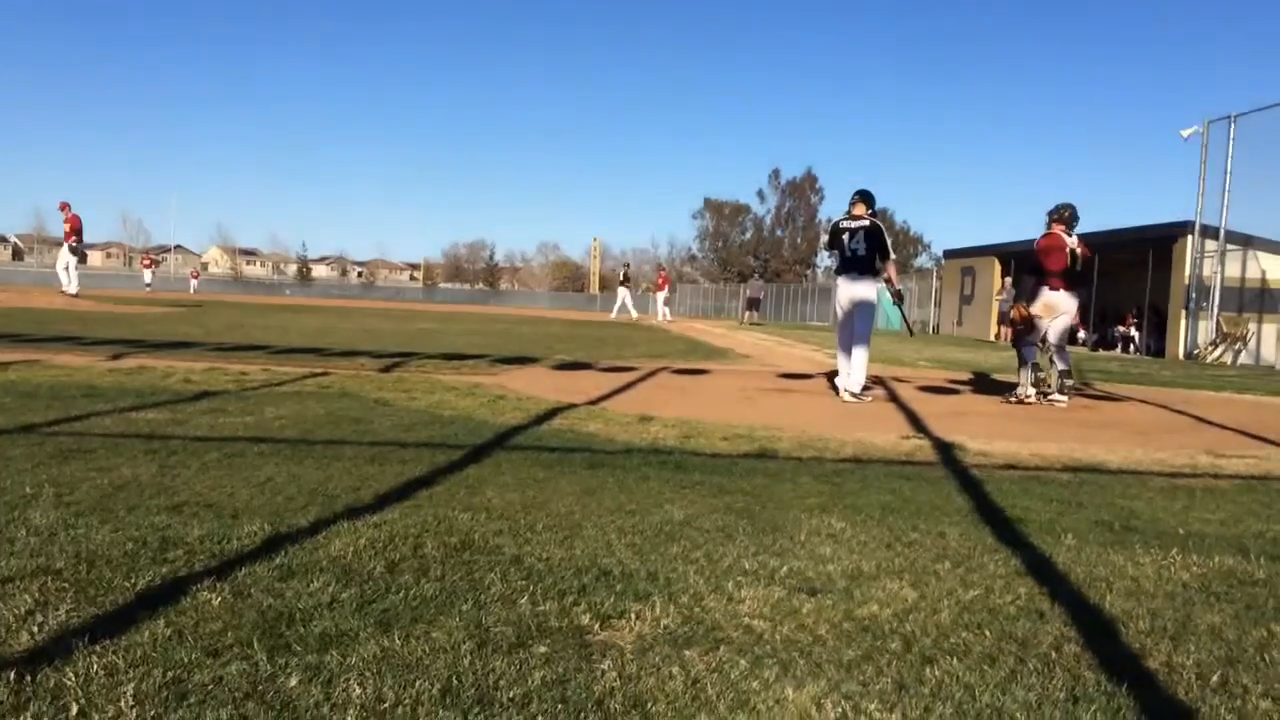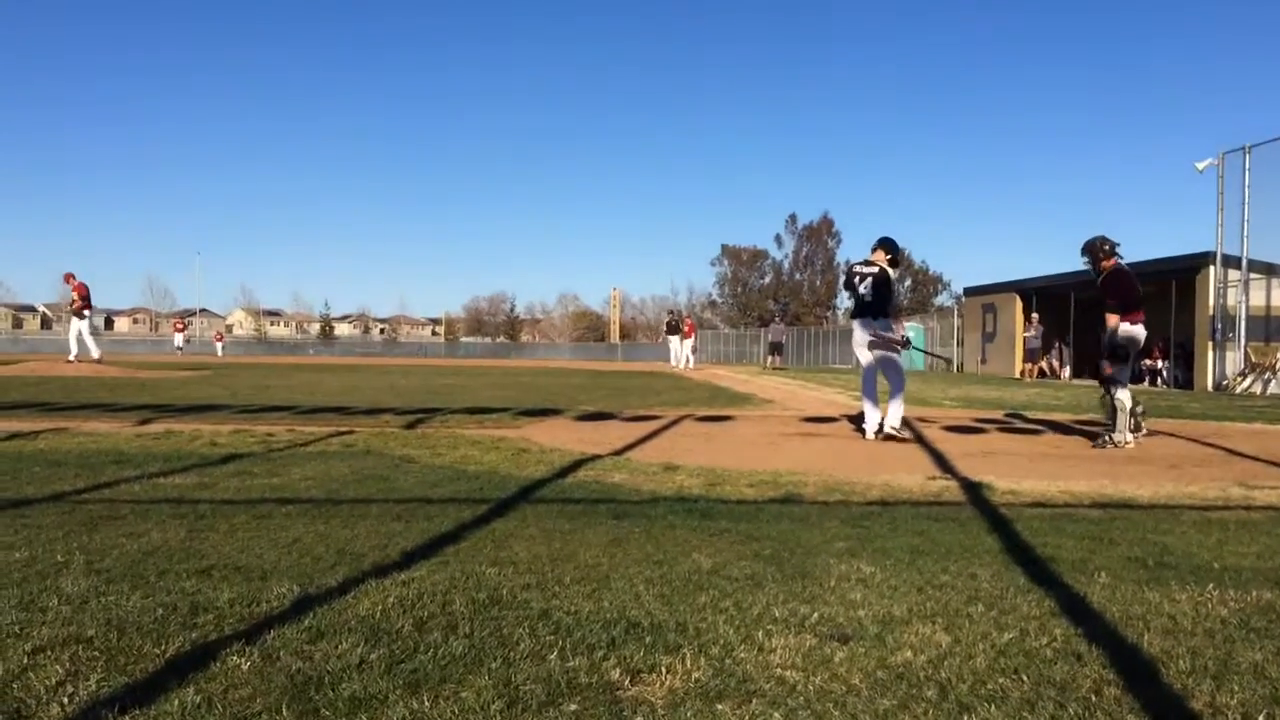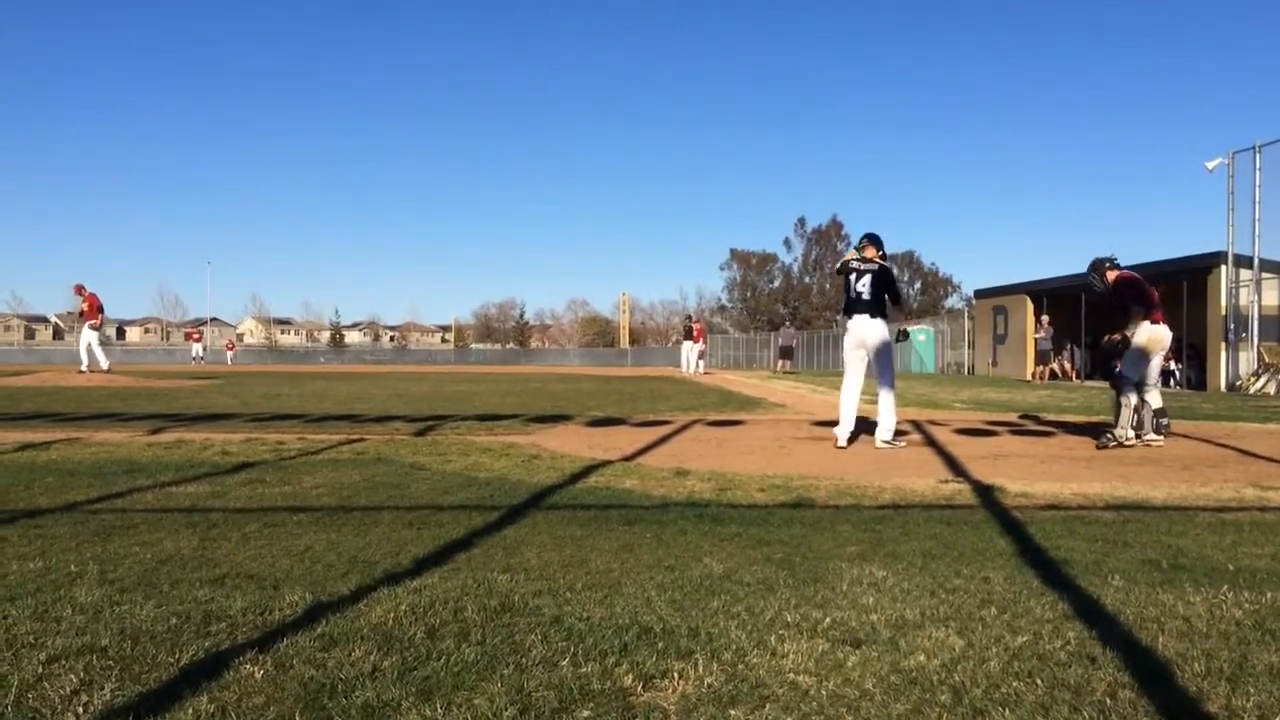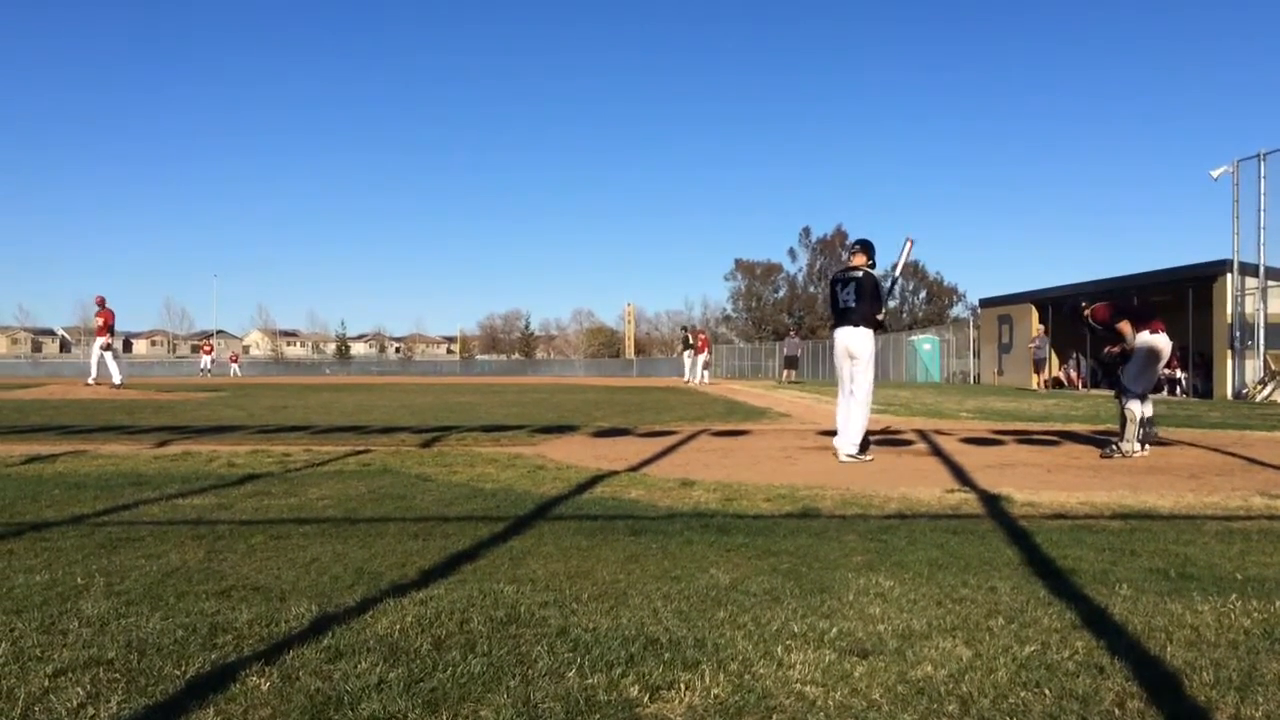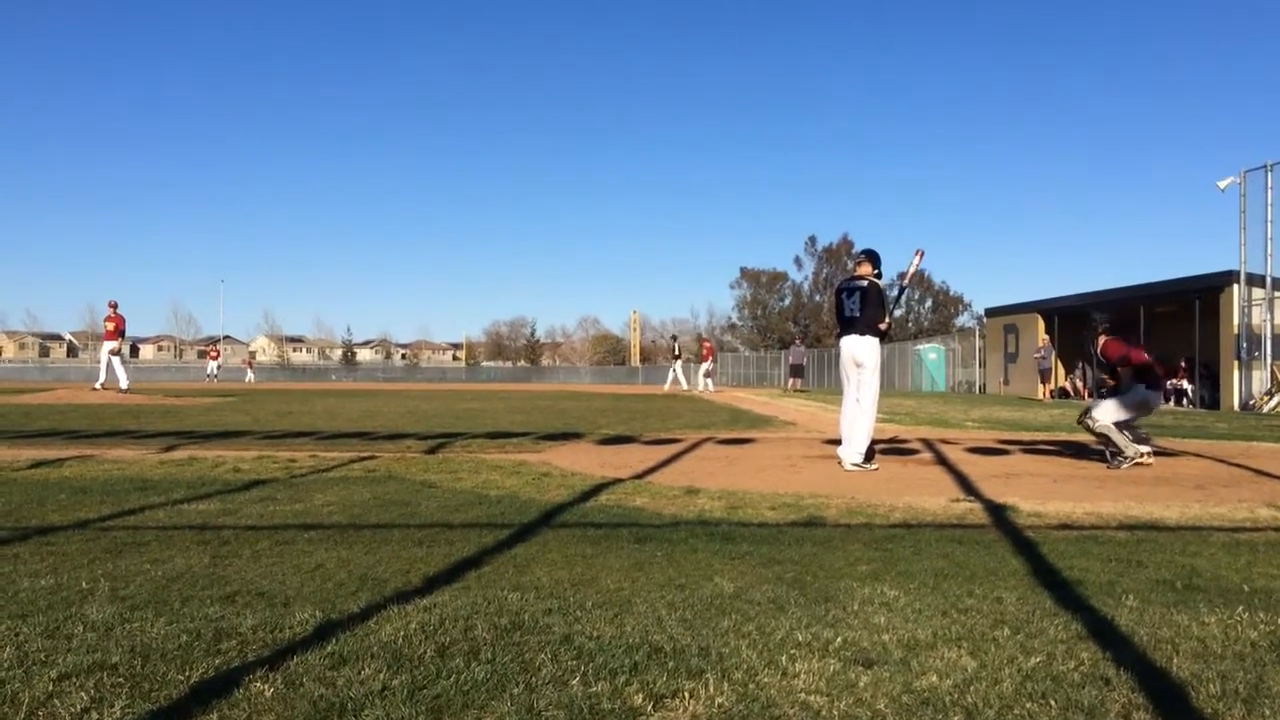
dt=1s
person 1, frame 1
left shoulder: (837, 225)
right shoulder: (875, 226)
left elbow: (828, 246)
right elbow: (887, 259)
right wrist: (895, 286)
left hip: (843, 284)
right hip: (865, 285)
left knee: (844, 336)
right knee: (861, 339)
left ankle: (843, 384)
right ankle: (853, 388)
person 1, frame 2
left shoulder: (853, 269)
right shoulder: (885, 272)
right elbow: (890, 306)
right wrist: (901, 332)
left hip: (859, 328)
right hip: (880, 327)
left knee: (868, 377)
right knee: (896, 378)
left ankle: (870, 427)
right ankle: (892, 424)
person 1, frame 3
left shoulder: (850, 265)
right shoulder: (884, 270)
left elbow: (840, 266)
right elbow: (896, 303)
left wrist: (857, 250)
left hip: (853, 326)
right hip: (876, 326)
left knee: (851, 381)
right knee: (885, 383)
left ankle: (843, 433)
right ankle: (884, 436)
person 1, frame 4
left shoulder: (836, 278)
right shoulder: (869, 278)
left elbow: (834, 311)
right elbow: (879, 315)
right wrist: (875, 322)
left hip: (840, 334)
right hip: (861, 334)
left knee: (845, 391)
right knee: (860, 393)
left ankle: (842, 442)
right ankle: (850, 448)
person 1, frame 5
left shoulder: (842, 287)
right shoulder: (874, 286)
left elbow: (840, 320)
right elbow: (882, 325)
right wrist: (885, 327)
left hip: (845, 343)
right hip: (867, 343)
left knee: (849, 398)
right knee: (866, 400)
left ankle: (847, 451)
right ankle: (856, 456)
person 2, frame 1
left shoulder: (1047, 240)
right shoulder: (1082, 247)
left elbow: (1035, 271)
right elbow: (1083, 278)
right wrist: (1073, 308)
left hip: (1049, 296)
right hip: (1070, 299)
right knee: (1056, 345)
right ankle: (1061, 392)
person 2, frame 2
left shoulder: (1111, 276)
right shoulder: (1123, 272)
left elbow: (1113, 311)
left wrist: (1110, 341)
left hip: (1123, 330)
right hip: (1135, 328)
left knee: (1116, 382)
right knee: (1115, 380)
left ankle: (1122, 435)
right ankle: (1135, 423)
person 2, frame 3
left shoulder: (1122, 280)
right shoulder: (1129, 280)
left elbow: (1138, 310)
left wrist: (1125, 334)
right wrist: (1122, 334)
left hip: (1149, 331)
right hip: (1161, 332)
left knee: (1125, 379)
right knee: (1149, 385)
left ankle: (1124, 432)
right ankle: (1154, 433)
person 2, frame 4
left shoulder: (1097, 313)
right shoulder: (1105, 310)
left elbow: (1128, 330)
left wrist: (1124, 349)
right wrist: (1119, 348)
left hip: (1149, 340)
right hip: (1162, 341)
left knee: (1129, 391)
right knee: (1141, 392)
left ankle: (1128, 446)
right ankle: (1143, 442)
person 2, frame 5
left shoulder: (1108, 345)
right shoulder: (1115, 343)
left elbow: (1127, 378)
left wrist: (1116, 388)
left hip: (1144, 392)
right hip: (1151, 391)
left knee: (1090, 418)
right knee: (1112, 417)
left ankle: (1131, 452)
right ankle: (1142, 449)
